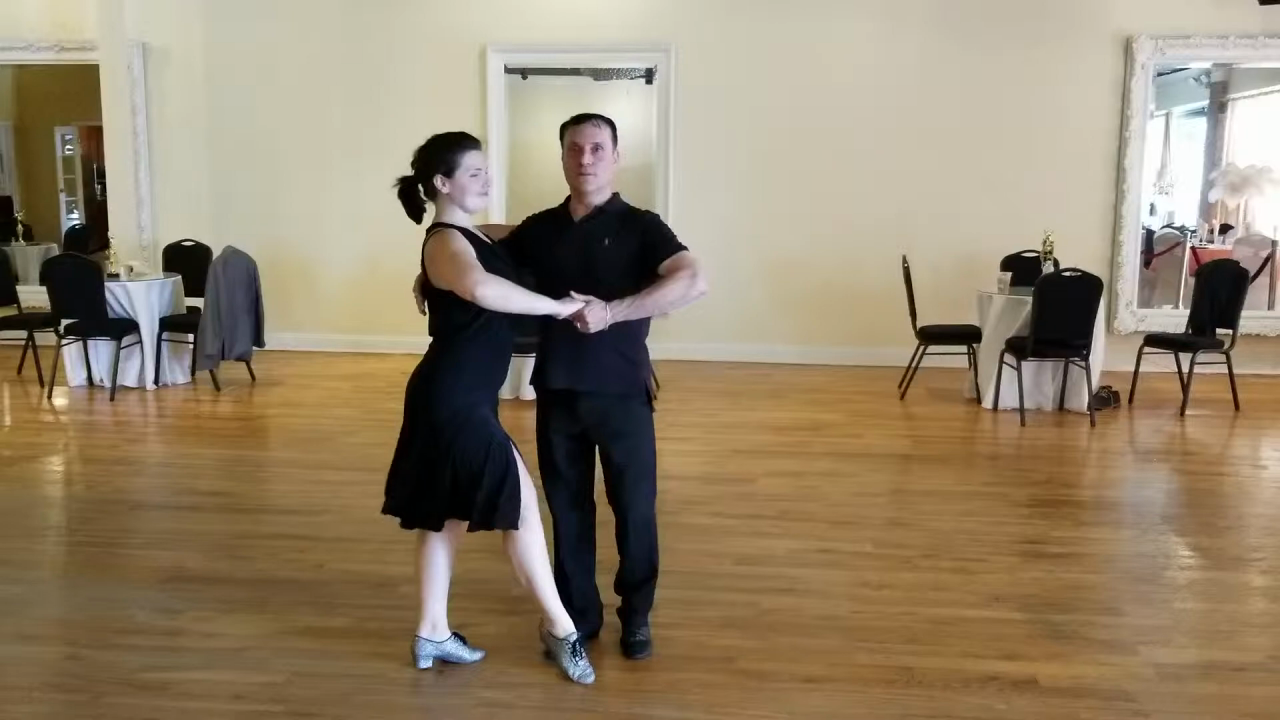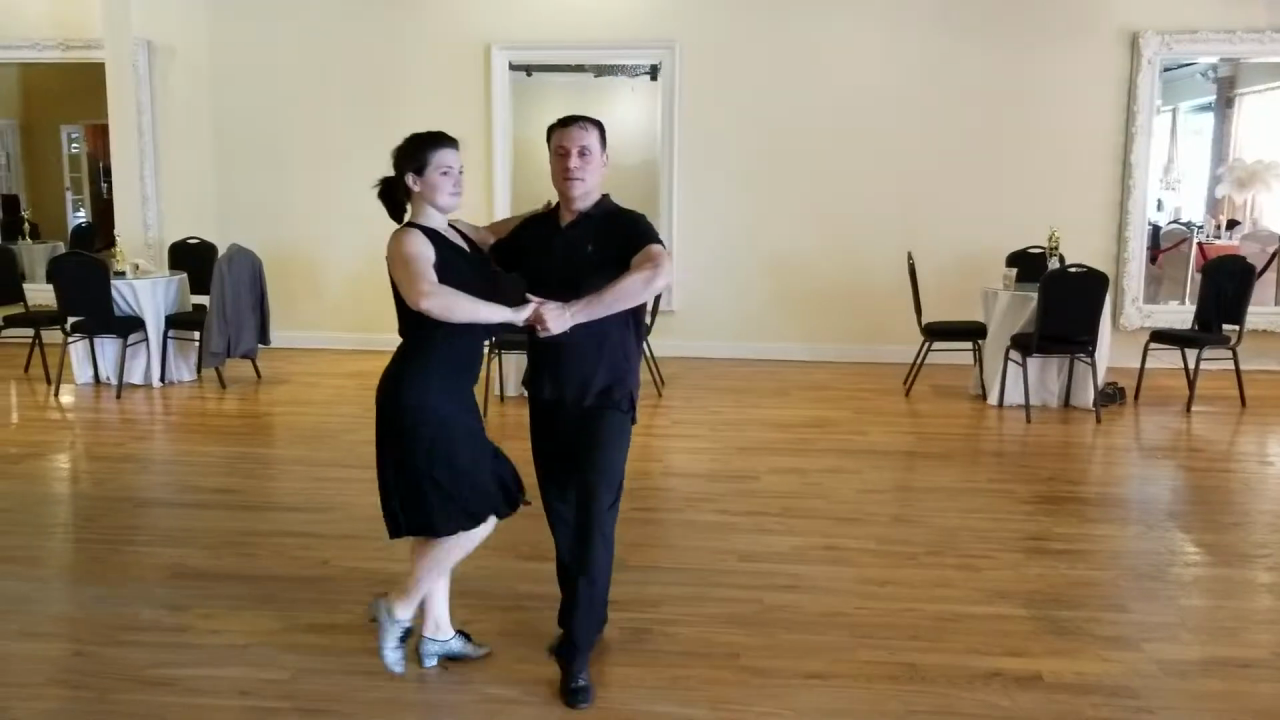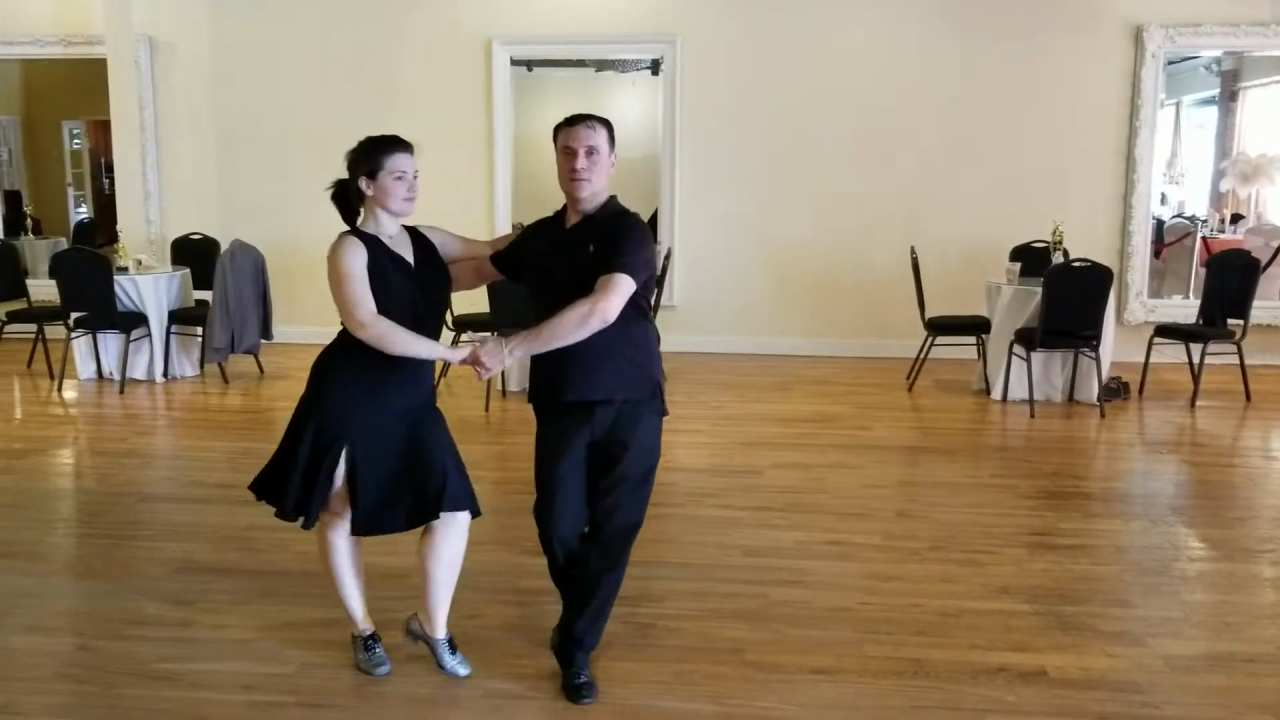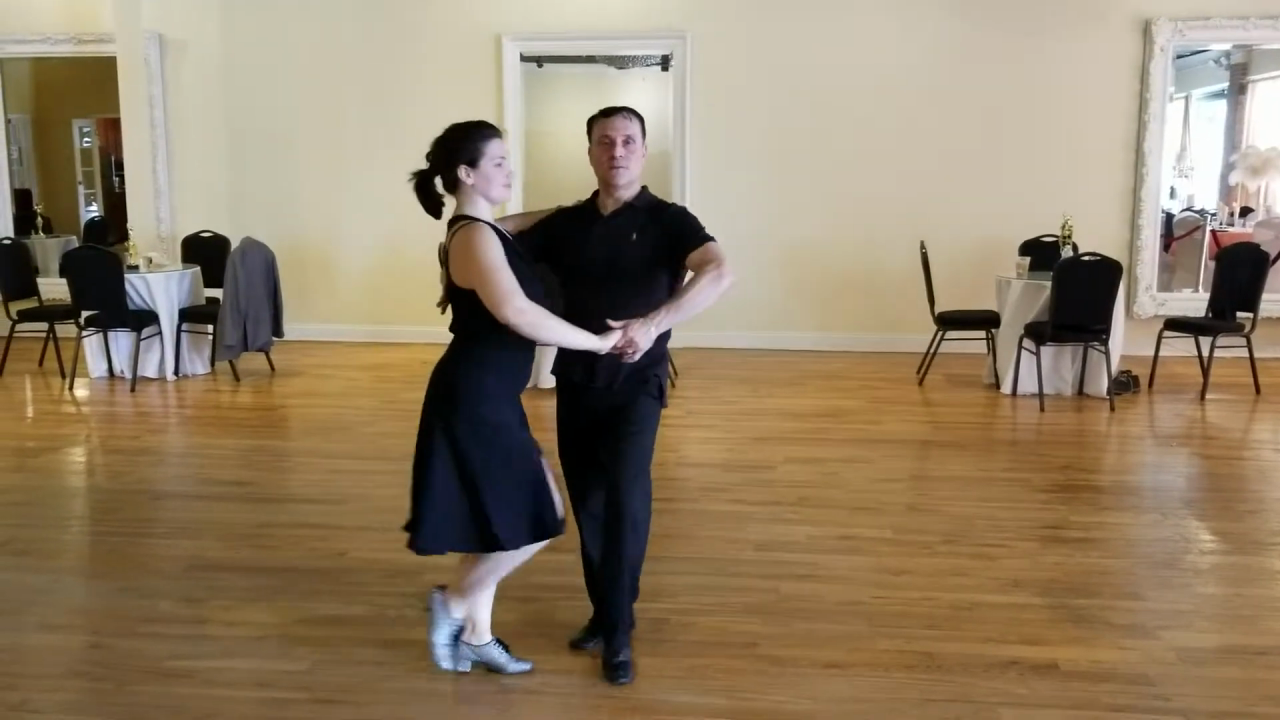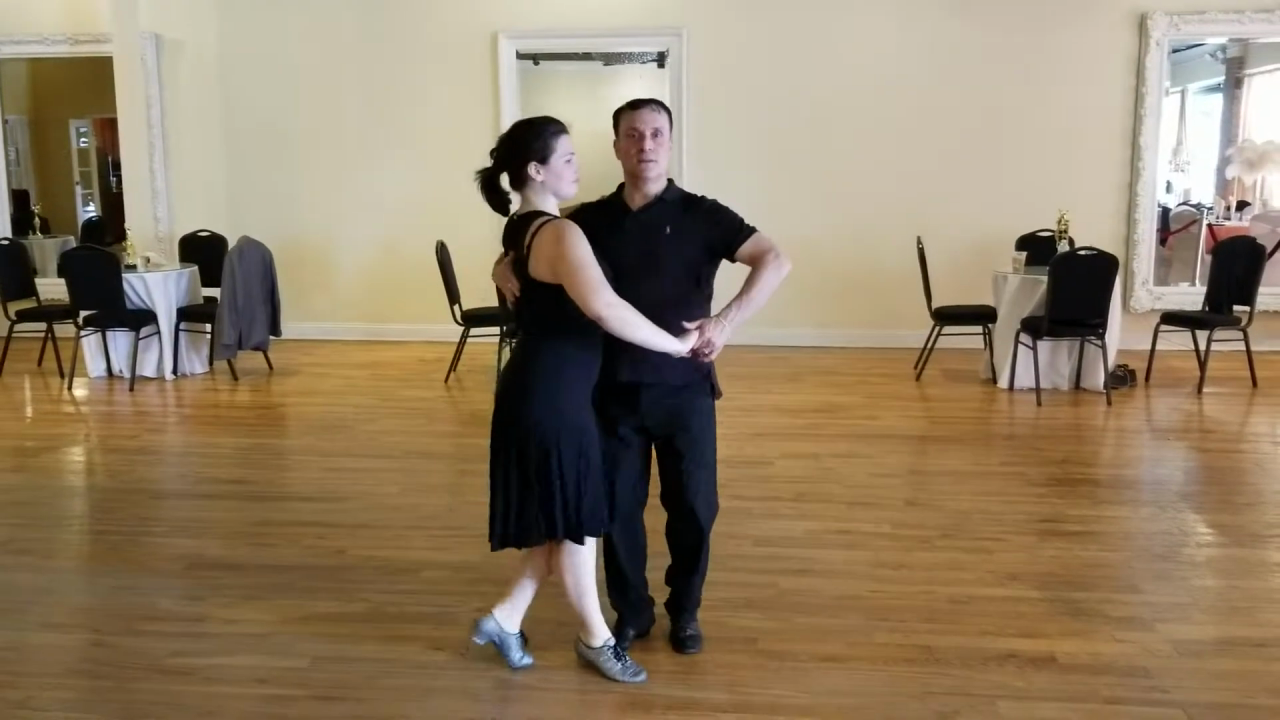
dt=0.7s
person 1, frame 1
left shoulder: (641, 226)
right shoulder: (540, 228)
left elbow: (694, 280)
left wrist: (616, 311)
left hip: (624, 391)
right hip: (559, 391)
left knee: (634, 509)
right knee: (567, 512)
left ankle: (635, 613)
right ankle: (578, 616)
person 1, frame 2
left shoulder: (626, 226)
right shoulder: (533, 231)
left elbow: (658, 273)
left wrist: (570, 313)
left hip: (605, 398)
right hip: (547, 397)
left knee: (594, 520)
right knee: (562, 517)
left ankle: (576, 651)
right ankle: (584, 618)
person 1, frame 3
left shoulder: (628, 231)
right shoulder: (539, 236)
left elbow: (602, 310)
right elbow: (478, 269)
left wrist: (509, 350)
left hip: (630, 404)
right hip: (562, 405)
left knee: (613, 529)
right knee: (558, 523)
left ankle: (577, 647)
right ankle: (581, 607)
person 1, frame 4
left shoulder: (668, 222)
right shoulder: (564, 224)
left elbow: (718, 273)
left wrist: (653, 324)
left hip: (633, 383)
right hip: (576, 383)
left knee: (625, 496)
right knee: (587, 501)
left ankle: (619, 630)
right ankle: (604, 610)
person 1, frame 5
left shoulder: (702, 216)
right shoulder: (590, 219)
left elbow: (774, 262)
right elbow: (514, 263)
left wrist: (726, 321)
right wrist: (510, 278)
left hip: (684, 386)
right hip: (614, 388)
left knee: (693, 503)
right knee: (617, 505)
left ankle: (684, 608)
right ankle: (632, 612)
person 2, frame 1
left shoulder: (468, 236)
right shoulder: (445, 242)
right elbow: (480, 289)
right wrist: (557, 306)
left hip: (461, 396)
right hip: (452, 398)
left knee: (449, 513)
right knee: (520, 503)
left ankle: (431, 633)
right ankle: (560, 628)
person 2, frame 2
left shoulder: (459, 236)
right shoulder: (408, 242)
left elbow: (501, 235)
right elbow: (427, 298)
right wrist: (514, 315)
left hip: (450, 394)
right hip: (418, 398)
left knee: (442, 516)
right knee: (477, 510)
left ankle: (437, 632)
right ankle: (397, 609)
person 2, frame 3
left shoulder: (426, 241)
right shoulder: (349, 249)
left elbow: (491, 250)
right elbow: (365, 324)
right wrist: (450, 352)
left hip: (411, 401)
right hip: (345, 399)
left knee: (451, 509)
right knee: (338, 515)
left ankle: (433, 625)
right ankle: (363, 629)
person 2, frame 4
left shoulder: (482, 230)
right shoulder: (474, 238)
left elbow: (518, 231)
right elbow: (515, 312)
right wrist: (597, 342)
left hip: (483, 397)
right hip: (474, 402)
left knee: (484, 524)
right knee: (533, 525)
left ankle: (475, 638)
right ankle: (453, 602)
person 2, frame 5
left shoulder: (521, 228)
right shoulder: (560, 235)
right elbow: (603, 308)
right wrist: (675, 344)
left hip: (536, 392)
right hip: (551, 399)
left knee: (563, 523)
right knee: (574, 525)
left ankle: (504, 618)
right ankle: (595, 638)
